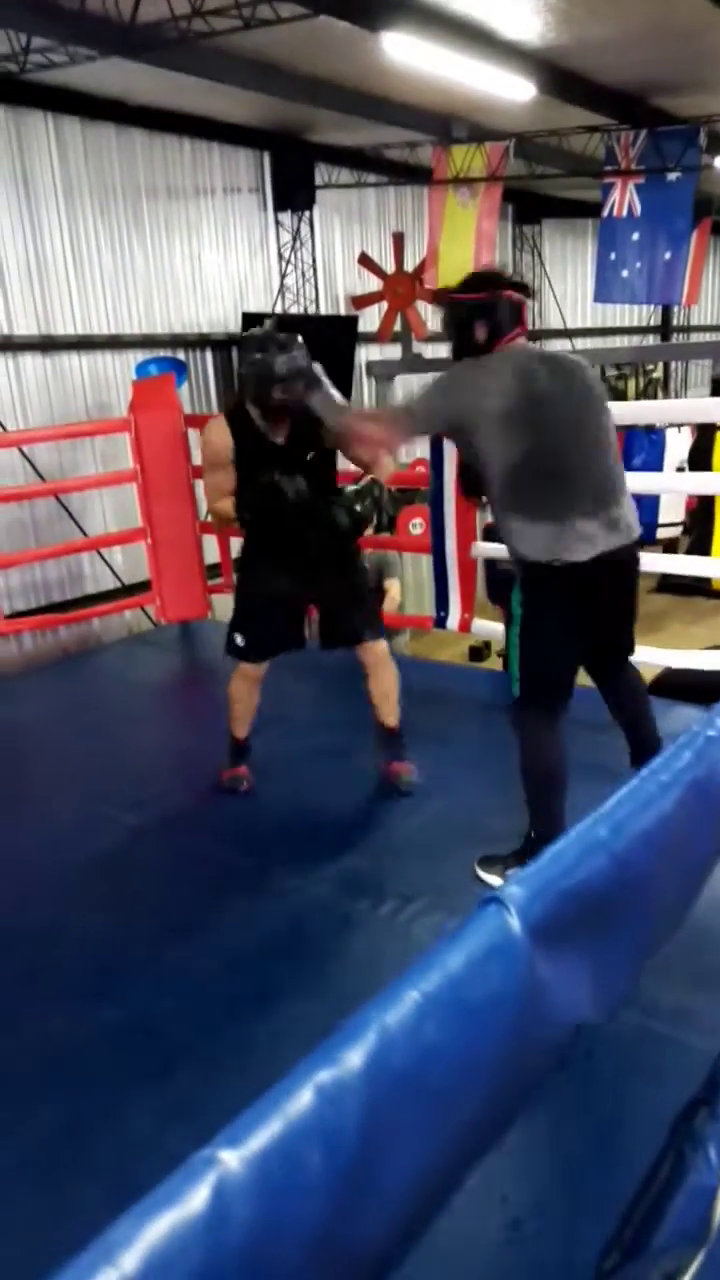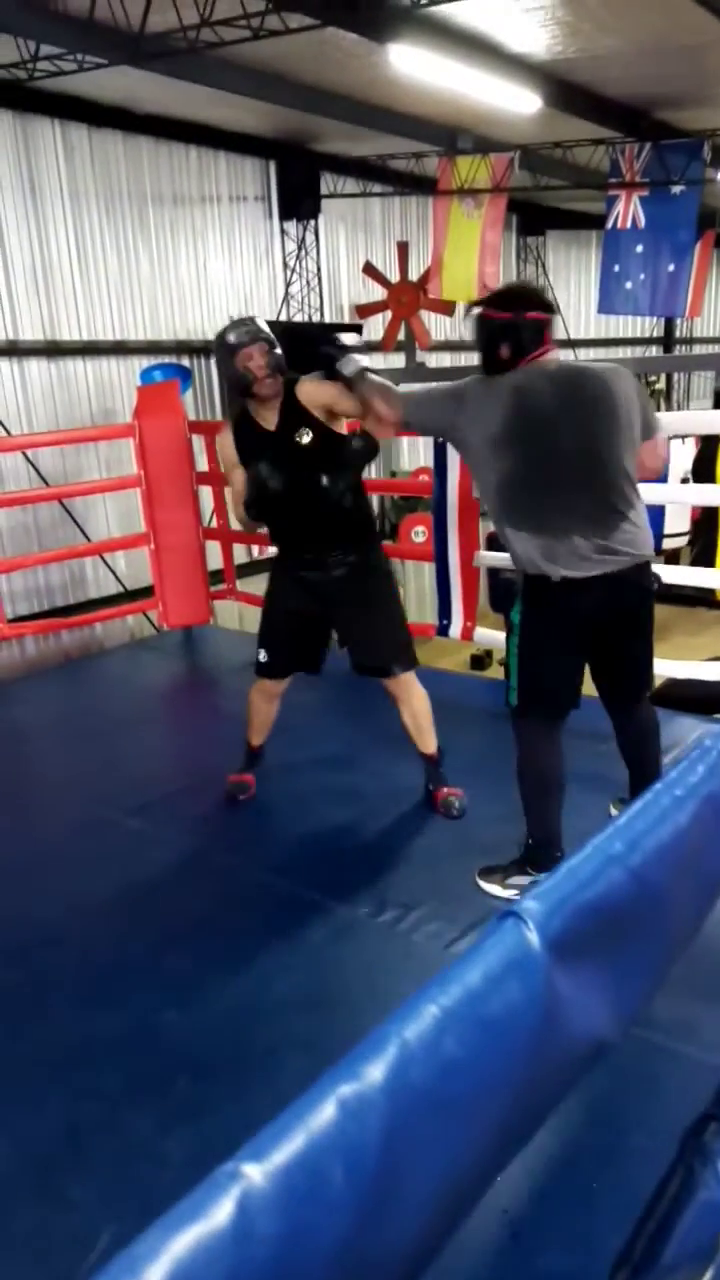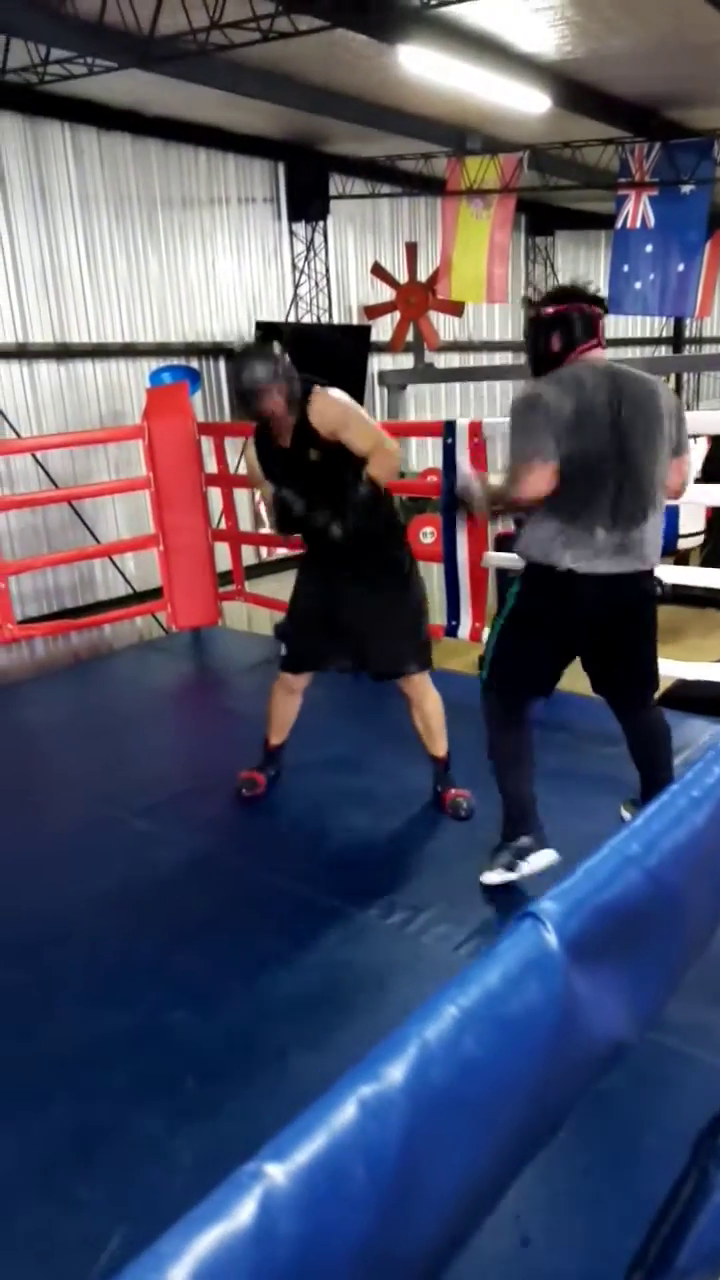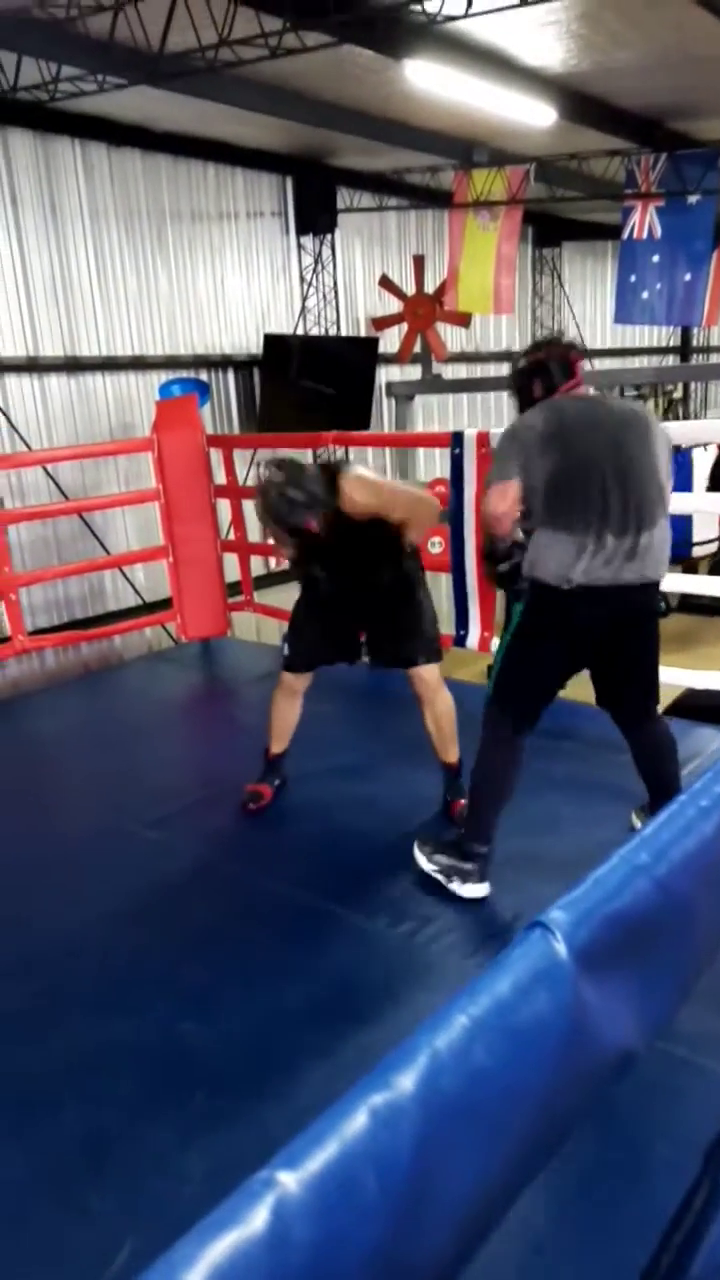
dt=0.2s
person 1, frame 1
left shoulder: (471, 385)
right shoulder: (576, 371)
left elbow: (377, 436)
left wrist: (337, 423)
left hip: (554, 571)
right hip: (619, 549)
left knee: (538, 708)
right knee: (615, 669)
left ankle: (543, 852)
person 1, frame 2
left shoulder: (482, 399)
right shoulder: (617, 384)
left elbow: (386, 412)
right elbow: (652, 464)
left hip: (554, 585)
right hip: (629, 572)
left knee: (537, 721)
right knee: (629, 697)
left ankle: (543, 862)
person 1, frame 3
left shoulder: (541, 398)
right shoulder: (658, 393)
left elbow: (532, 489)
right elbow: (673, 484)
left wrist: (485, 496)
left hip: (556, 580)
right hip: (632, 579)
left knee: (505, 698)
right knee: (635, 700)
left ankle: (524, 834)
person 1, frame 4
left shoulder: (527, 429)
right shoulder: (643, 421)
left elbow: (499, 512)
right elbow: (660, 506)
left wrist: (503, 551)
left hip: (559, 596)
right hip: (636, 592)
left knee: (507, 719)
right knee: (640, 713)
left ankle: (470, 856)
person 2, frame 1
right shoulder: (222, 432)
right elbow: (218, 508)
left wrist: (361, 502)
right wrist: (262, 504)
left hip: (332, 548)
right hip: (268, 557)
left knee: (375, 649)
right knee: (248, 666)
left ankle: (393, 749)
right ankle: (238, 756)
person 2, frame 2
left shoulder: (312, 392)
right shoulder: (233, 439)
right elbow: (247, 516)
left wrist: (353, 458)
right wrist: (258, 497)
left hip: (358, 564)
right hip: (295, 573)
left knee: (398, 676)
right knee: (270, 679)
left ankle: (435, 775)
right ankle: (251, 762)
person 2, frame 3
left shoulder: (324, 406)
right shoulder: (263, 449)
left elbow: (384, 454)
left wrist: (352, 507)
right wrist: (285, 513)
left hip: (383, 565)
right hip: (323, 569)
left knee: (413, 679)
right knee: (293, 674)
left ankle: (444, 779)
right ankle: (269, 762)
person 2, frame 4
left shoulder: (353, 487)
right shoulder: (272, 504)
left elbow: (426, 508)
left wrist: (397, 568)
right wrist: (306, 566)
left hip: (391, 582)
right hip: (329, 588)
left knee: (428, 678)
right knee: (292, 678)
left ankle: (454, 788)
right ankle: (272, 772)
